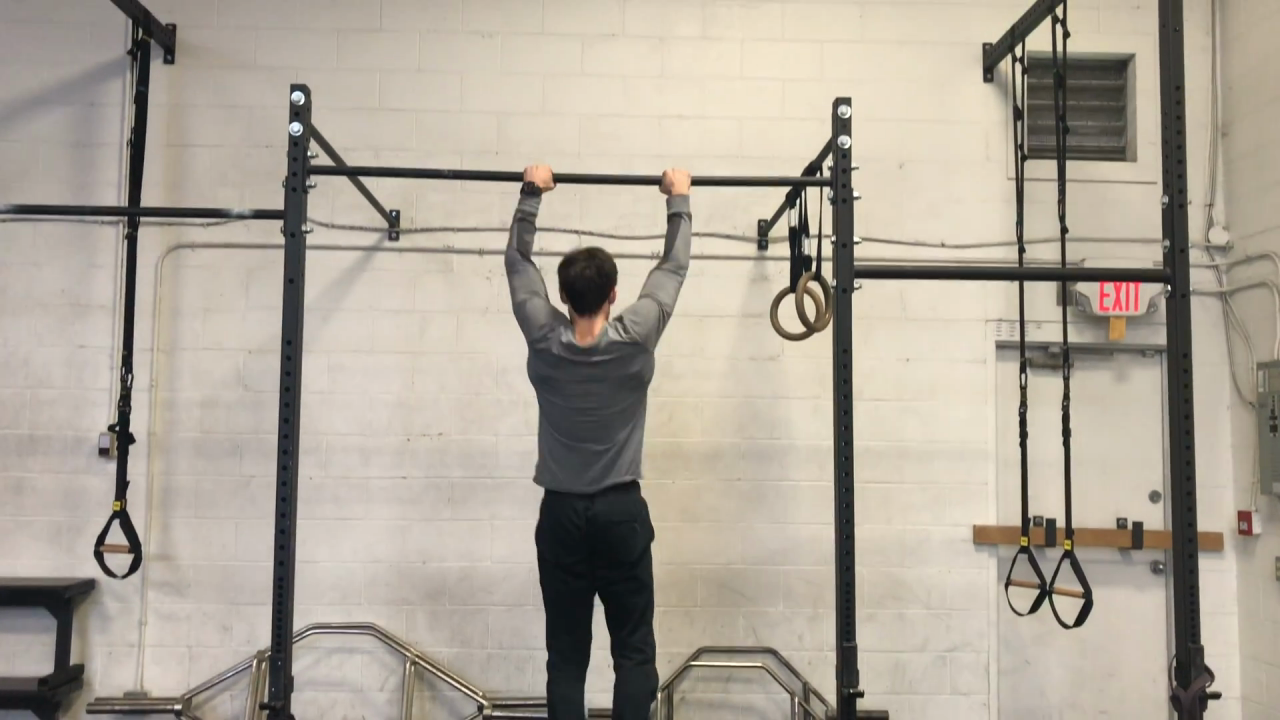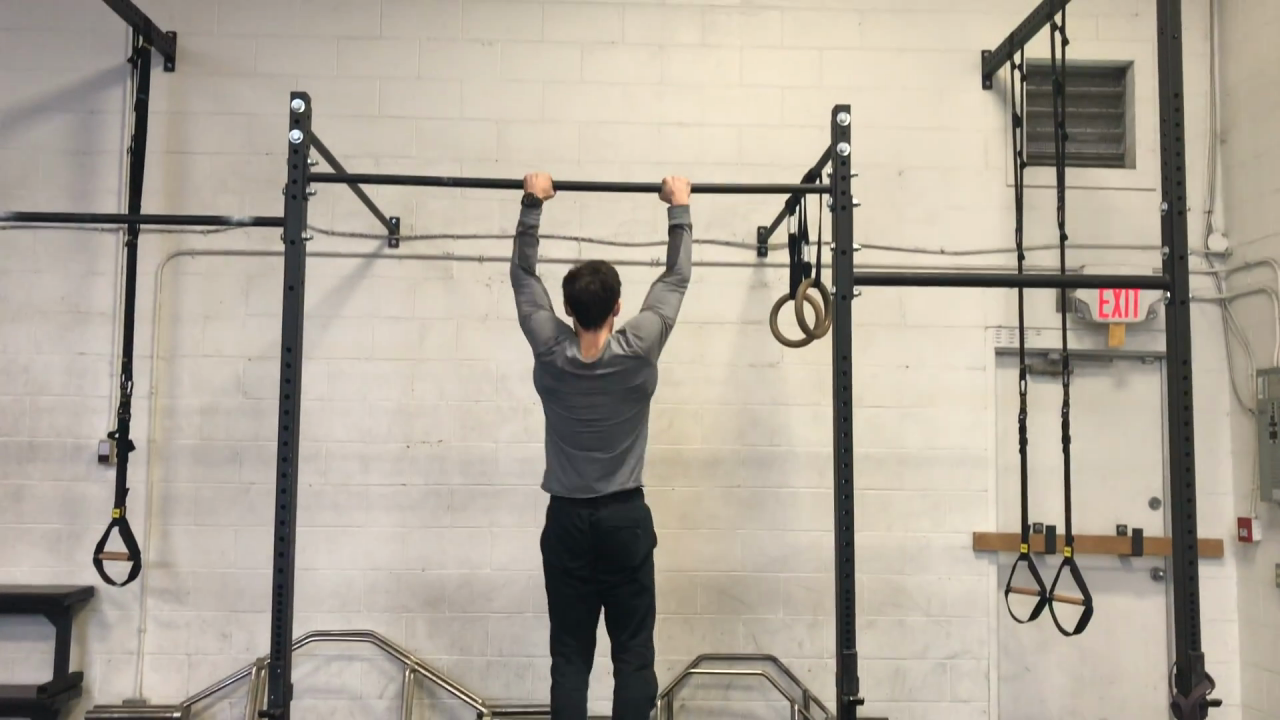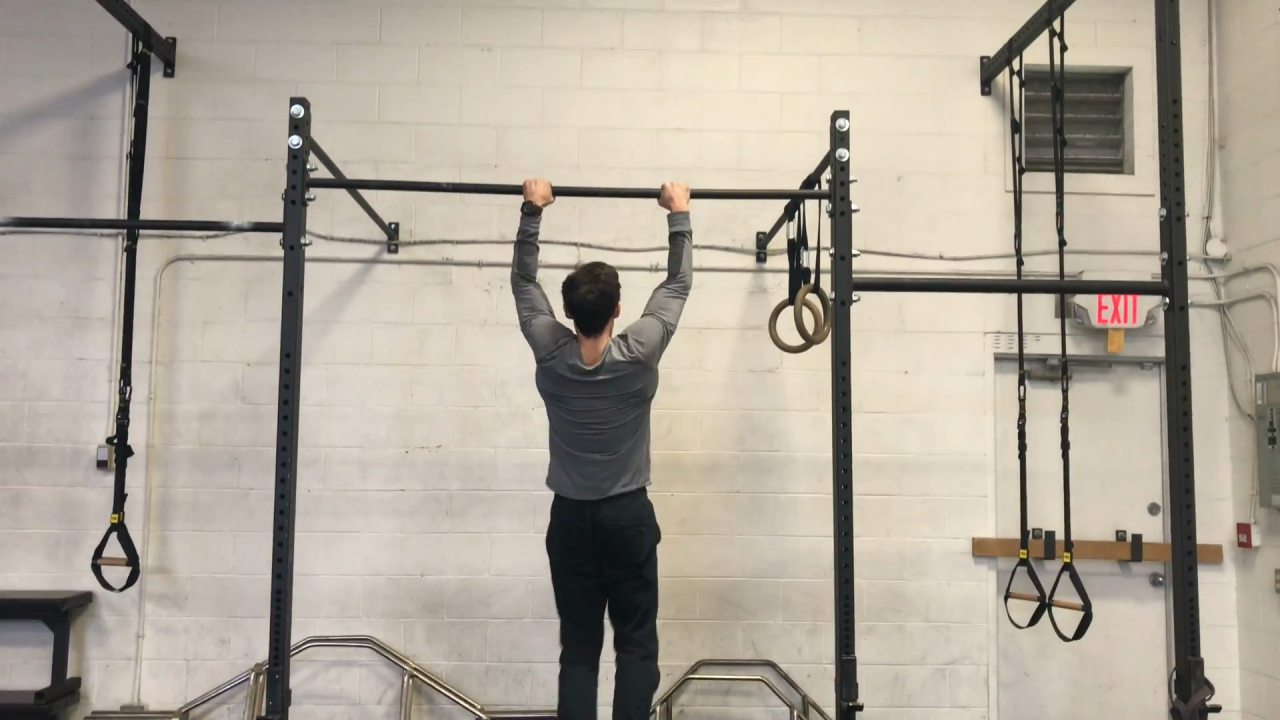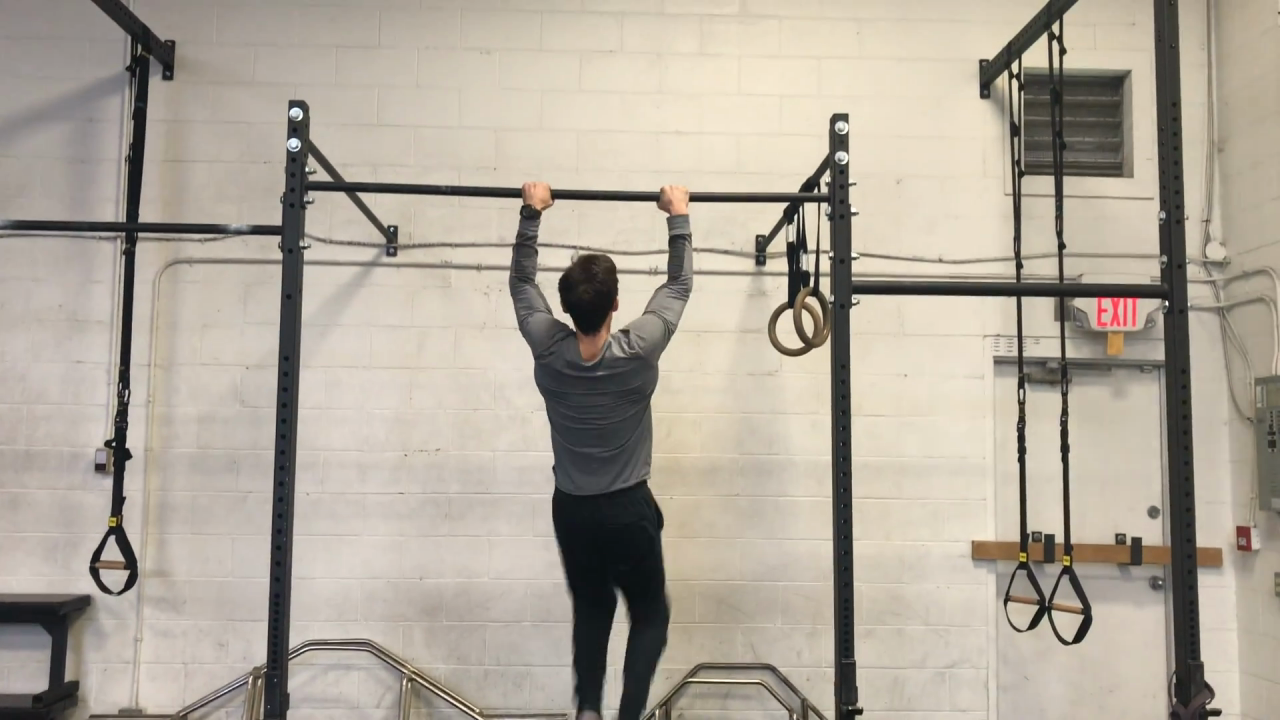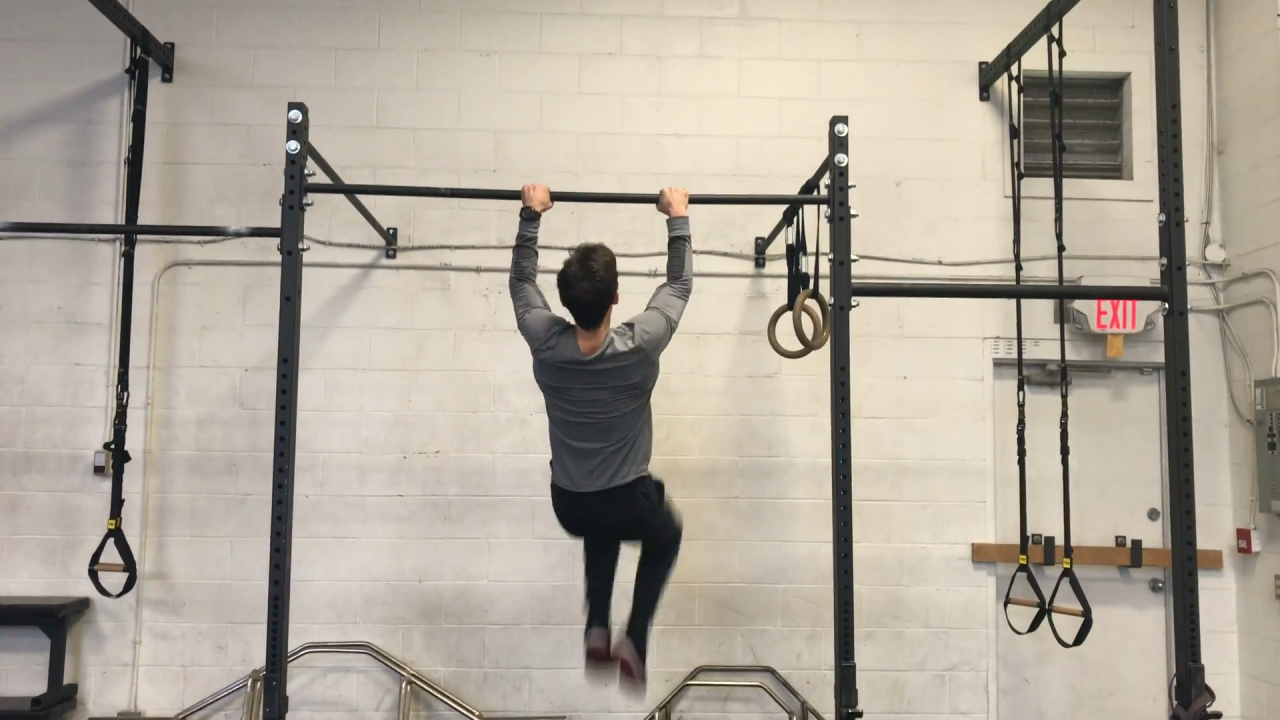
dt=0.1s
person 1, frame 1
left shoulder: (542, 339)
right shoulder: (636, 338)
left elbow: (517, 261)
right elbow: (673, 266)
left wrist: (532, 192)
right wrist: (678, 198)
left hip: (560, 514)
right hip: (621, 511)
left knee: (566, 658)
right knee: (633, 654)
person 1, frame 2
left shoulder: (548, 350)
right shoulder: (640, 349)
left elbow: (523, 274)
right elbow: (675, 278)
left wrist: (532, 204)
right wrist: (679, 207)
left hip: (566, 520)
right hip: (625, 517)
left knee: (570, 661)
right knee: (633, 661)
person 1, frame 3
left shoulder: (549, 352)
right shoulder: (640, 353)
left elbow: (523, 280)
right elbow: (678, 283)
left wrist: (531, 210)
right wrist: (679, 215)
left hip: (569, 518)
right hip: (629, 515)
left knee: (578, 648)
right knee: (638, 649)
person 1, frame 4
left shoulder: (547, 349)
right shoulder: (640, 350)
left elbow: (521, 282)
right elbow: (678, 285)
left wrist: (531, 213)
right wrist: (678, 217)
left hip: (572, 510)
right hip: (629, 509)
left knee: (590, 615)
right knee: (650, 619)
person 1, frame 5
left shoulder: (546, 340)
right shoulder: (640, 345)
left elbow: (520, 285)
right elbow: (679, 286)
left wrist: (532, 215)
right wrist: (678, 219)
left hip: (569, 501)
right hip: (630, 500)
right knee: (664, 533)
left ankle: (597, 632)
right ankle: (633, 646)
